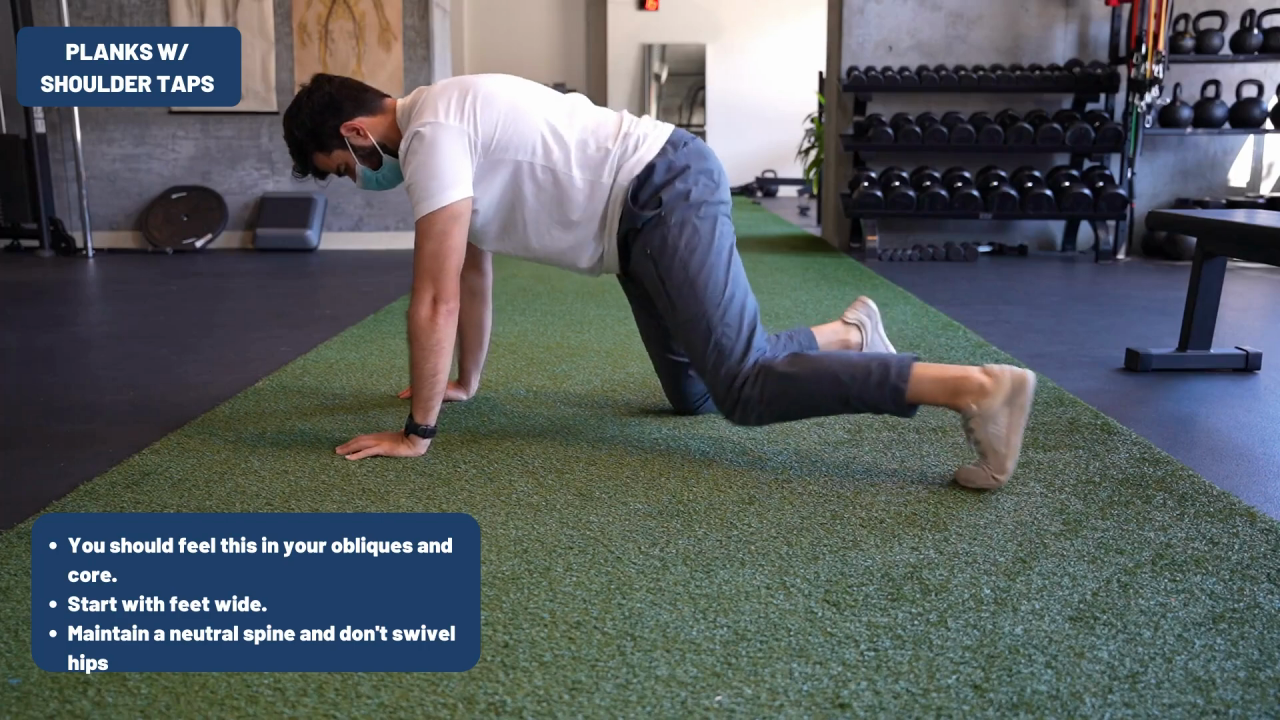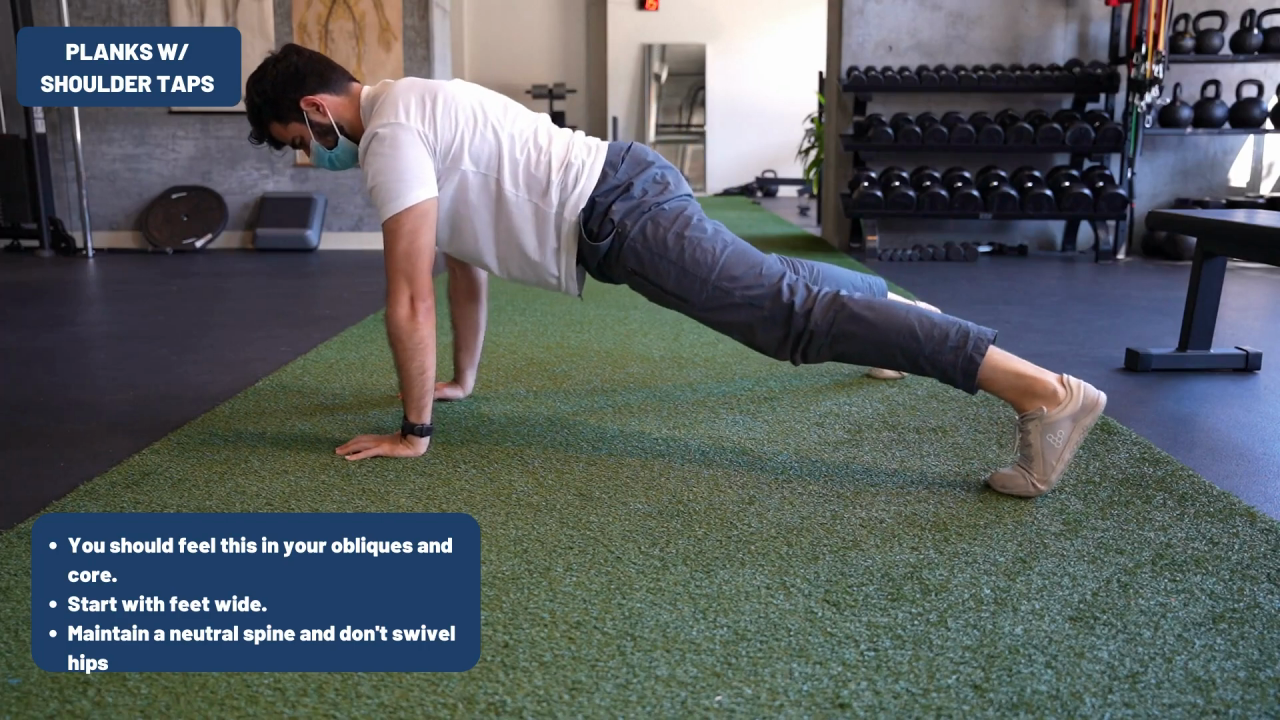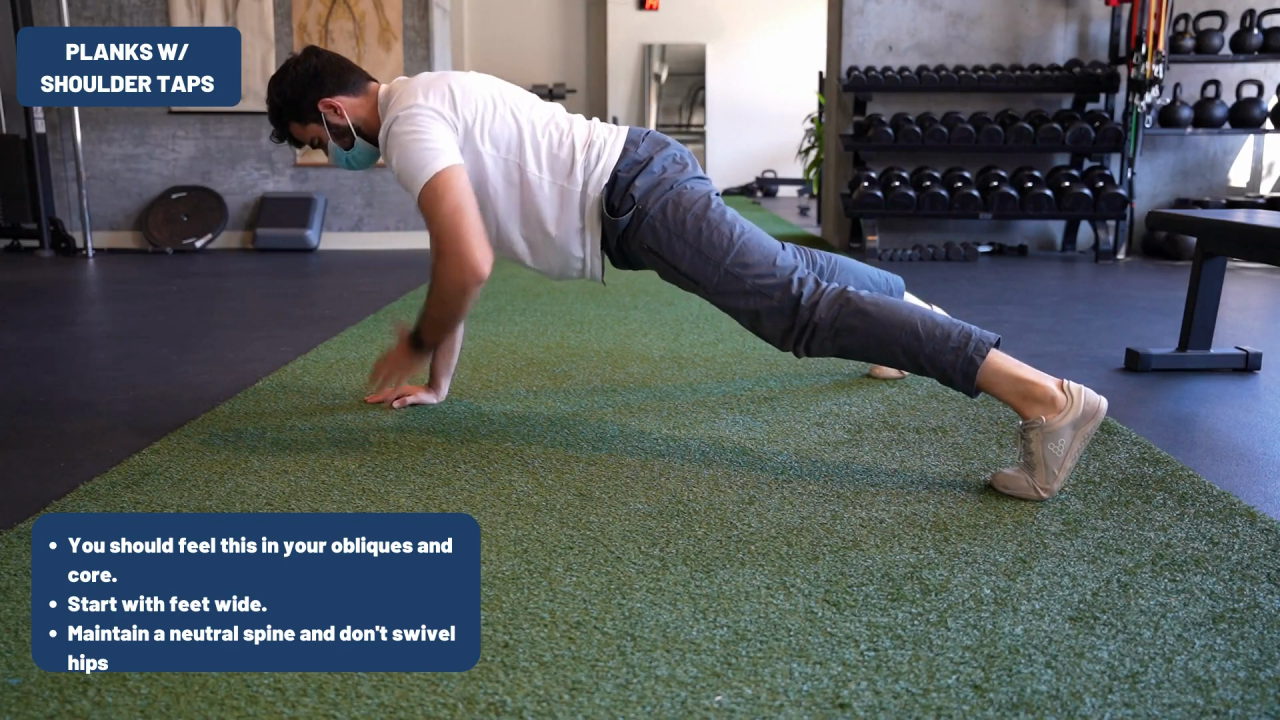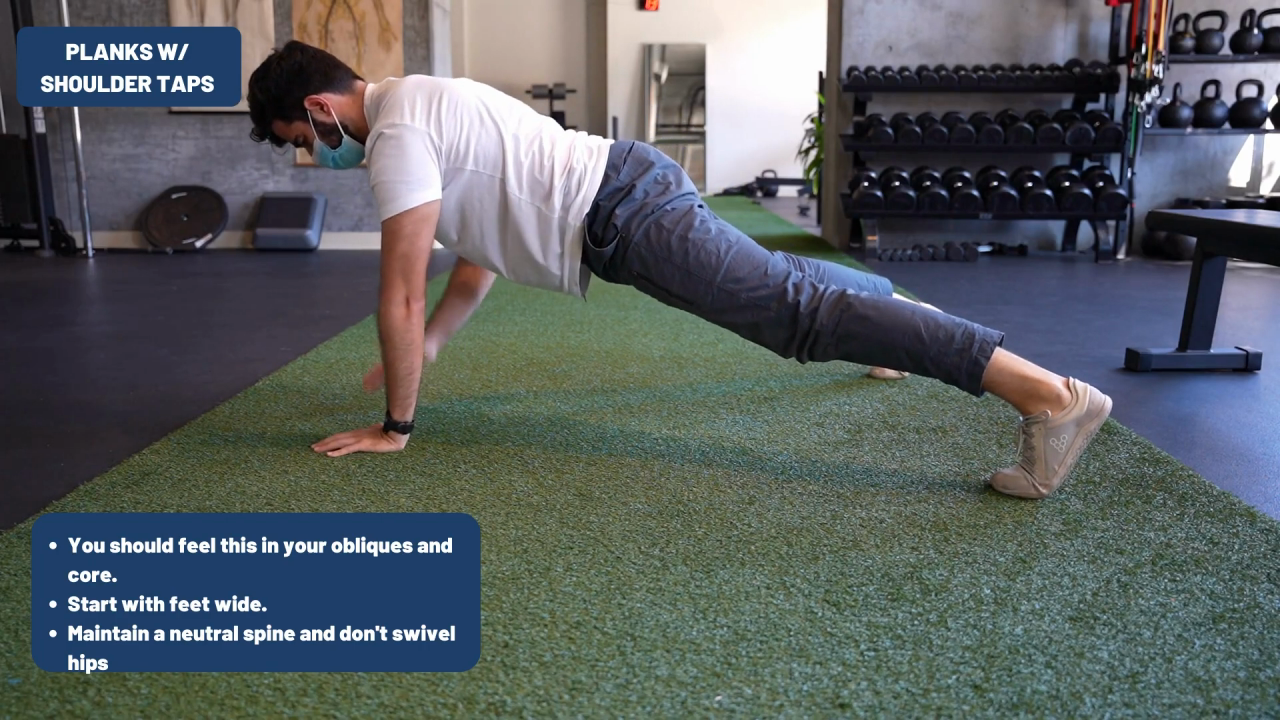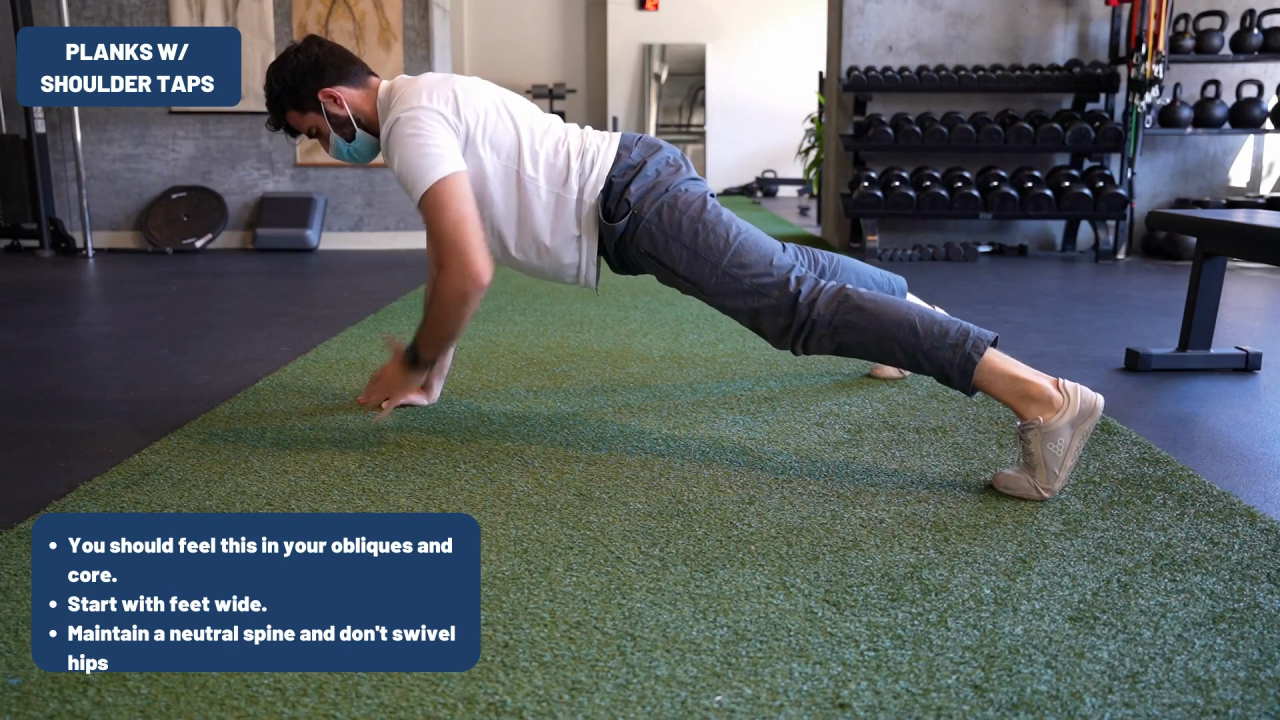
dt=1s
person 1, frame 1
left shoulder: (429, 136)
right shoulder: (445, 122)
left elbow: (436, 296)
right elbow: (473, 268)
left wrist: (416, 429)
right wrist: (464, 380)
left hip: (668, 193)
right hip: (657, 193)
left knee: (743, 388)
right knee: (692, 391)
left ankle: (981, 389)
right ankle: (847, 334)
person 1, frame 2
left shoulder: (387, 135)
right shoulder: (411, 108)
left elbow: (410, 297)
right elbow: (474, 243)
left wrist: (413, 429)
right wrist: (461, 373)
left hip: (618, 215)
right hip: (623, 189)
left knee: (789, 314)
right knee: (771, 278)
left ankle: (1045, 393)
right ankle: (903, 307)
person 1, frame 3
left shoulder: (408, 124)
right shoulder: (423, 112)
left elbow: (469, 266)
right elbow: (450, 260)
left wrist: (415, 347)
right wrist: (437, 383)
left hip: (639, 194)
right hip: (640, 190)
left knee: (796, 304)
right knee: (781, 268)
left ankle: (1045, 397)
right ankle: (908, 304)
person 1, frame 4
left shoulder: (395, 136)
right shoulder: (417, 103)
left elbow: (400, 296)
right elbow: (482, 246)
left wrist: (395, 425)
right wrist: (434, 339)
left hip: (626, 217)
right hip: (629, 185)
left knee: (795, 311)
right knee: (776, 277)
left ankle: (1050, 394)
right ankle: (899, 304)
person 1, frame 5
left shoulder: (411, 126)
right shoulder: (420, 109)
left elbow: (471, 273)
right elbow: (445, 259)
left wrist: (413, 361)
right wrist: (430, 387)
left hip: (635, 199)
right hip: (634, 196)
left knee: (796, 303)
right knee: (784, 269)
left ankle: (1042, 396)
right ankle: (912, 306)
